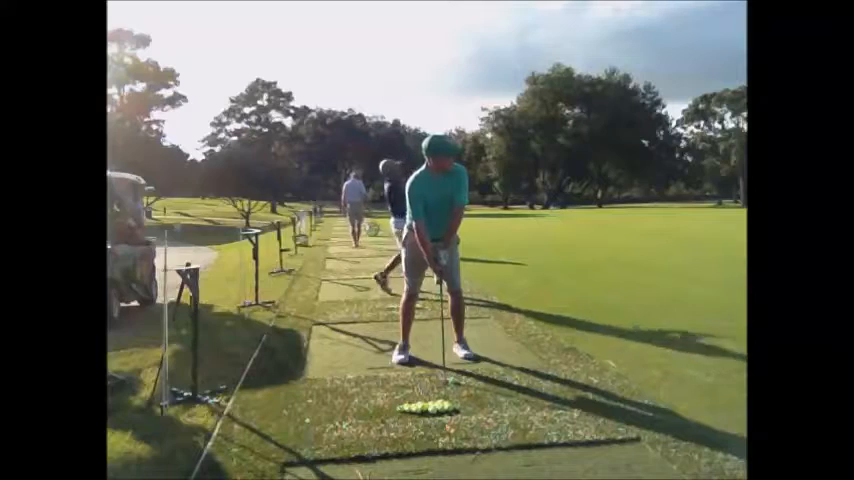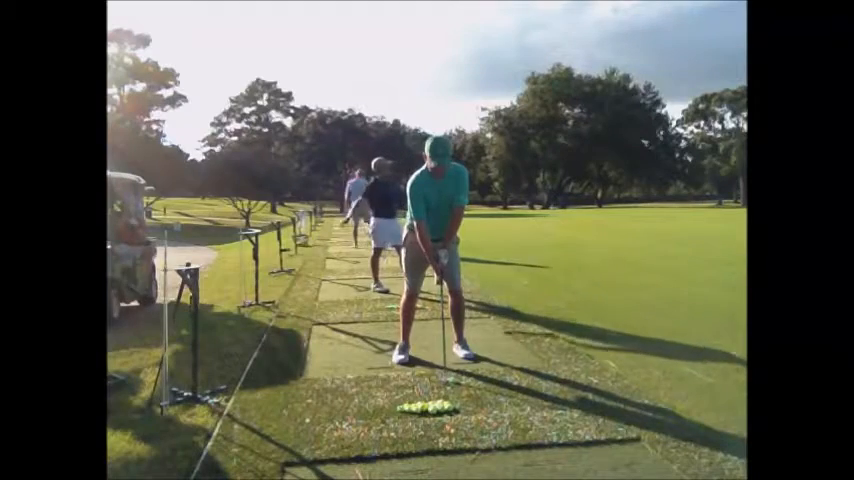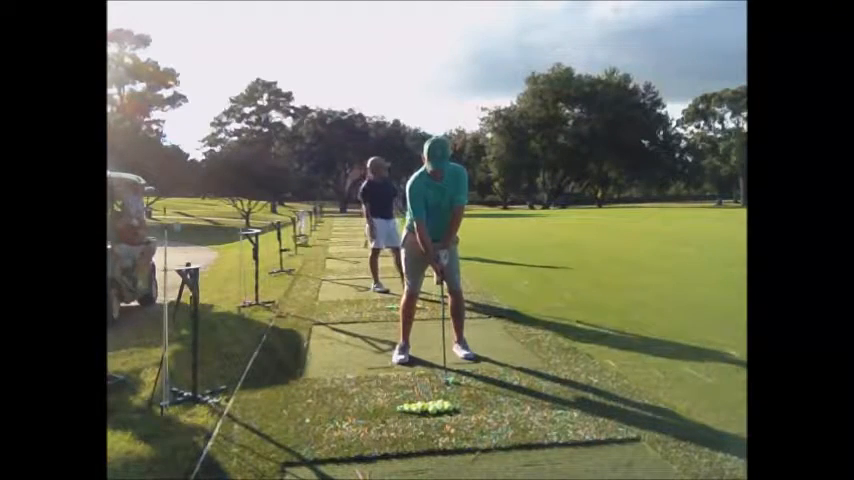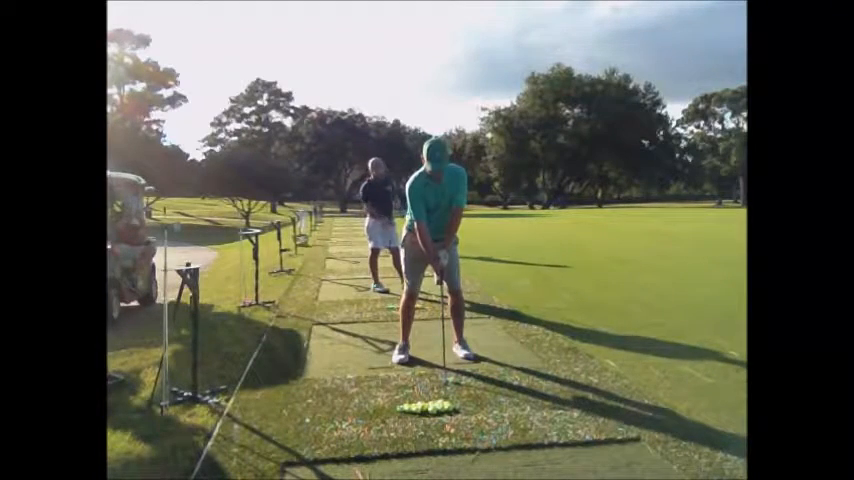
dt=0.5s
person 1, frame 1
left shoulder: (459, 173)
right shoulder: (415, 184)
left elbow: (458, 212)
right elbow: (419, 226)
left wrist: (444, 247)
right wrist: (431, 261)
left hip: (447, 239)
right hip: (417, 240)
left knee: (456, 291)
right knee: (411, 292)
left ankle: (460, 341)
right ankle: (403, 344)
person 1, frame 2
left shoulder: (460, 173)
right shoulder: (416, 183)
left elbow: (458, 212)
right elbow: (420, 225)
left wrist: (444, 247)
right wrist: (432, 260)
left hip: (447, 240)
right hip: (417, 240)
left knee: (456, 290)
right knee: (411, 292)
left ankle: (459, 341)
right ankle: (403, 344)
person 1, frame 3
left shoulder: (459, 174)
right shoulder: (415, 184)
left elbow: (458, 212)
right elbow: (420, 226)
left wrist: (444, 247)
right wrist: (432, 261)
left hip: (446, 240)
right hip: (417, 240)
left knee: (456, 291)
right knee: (411, 292)
left ankle: (459, 341)
right ankle: (403, 344)
person 1, frame 4
left shoulder: (458, 174)
right shoulder: (414, 184)
left elbow: (457, 213)
right elbow: (420, 226)
left wrist: (444, 248)
right wrist: (432, 260)
left hip: (446, 240)
right hip: (416, 240)
left knee: (456, 291)
right knee: (411, 292)
left ankle: (459, 341)
right ankle: (403, 344)
person 2, frame 1
left shoulder: (393, 183)
right shoulder: (393, 186)
right elbow: (407, 201)
left hip: (402, 219)
right hip: (401, 221)
right ankle: (383, 274)
person 2, frame 2
left shoulder: (392, 184)
right shoulder: (373, 185)
left elbow: (401, 200)
right elbow: (361, 201)
right wrist: (349, 215)
left hip: (393, 220)
right hip: (379, 221)
left knee: (401, 250)
right knee: (377, 251)
right ankle: (376, 282)
person 2, frame 3
left shoulder: (387, 183)
right shoulder: (367, 187)
left elbow: (395, 200)
right elbow: (366, 209)
right wrist: (370, 226)
left hip: (390, 220)
right hip: (377, 221)
left knee: (397, 251)
right knee: (375, 251)
left ankle: (404, 280)
right ankle: (376, 283)
person 2, frame 4
left shoulder: (387, 183)
right shoulder: (367, 187)
left elbow: (394, 201)
right elbow: (368, 208)
left wrist: (394, 198)
right wrist: (384, 219)
left hip: (389, 221)
right hip: (375, 222)
left knee: (395, 251)
right knee: (374, 252)
left ankle: (404, 280)
right ankle: (376, 283)
